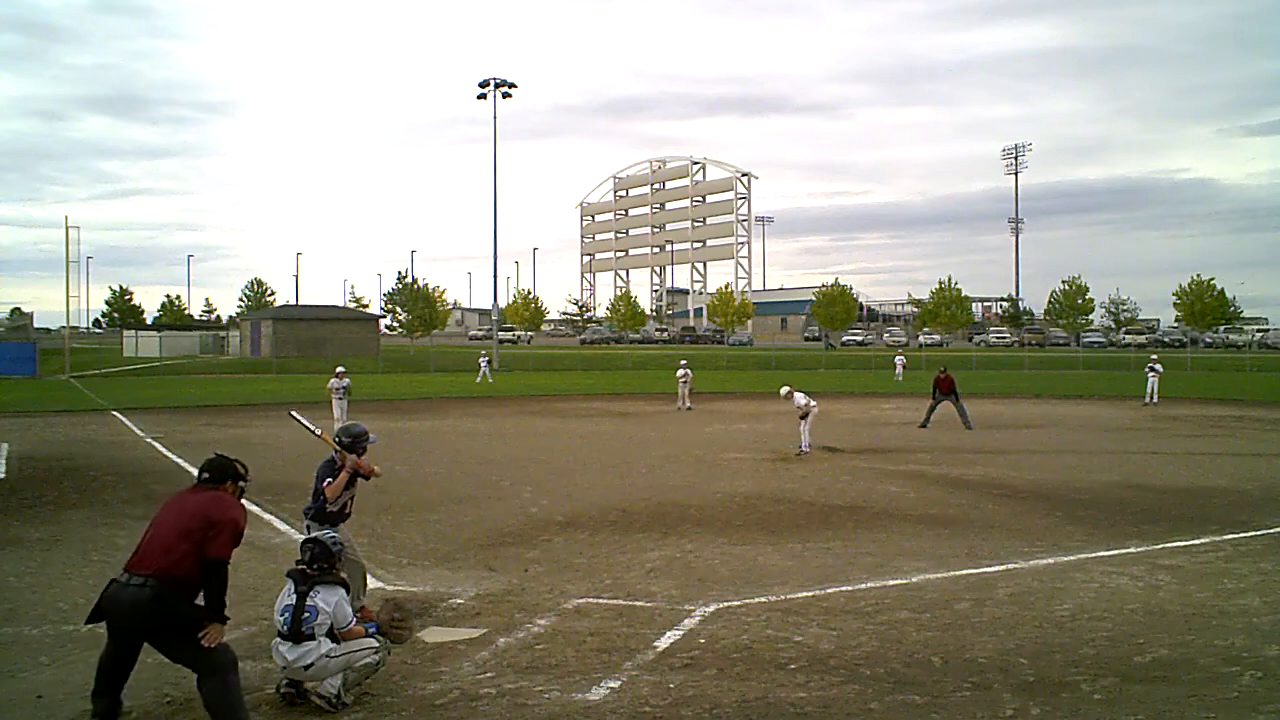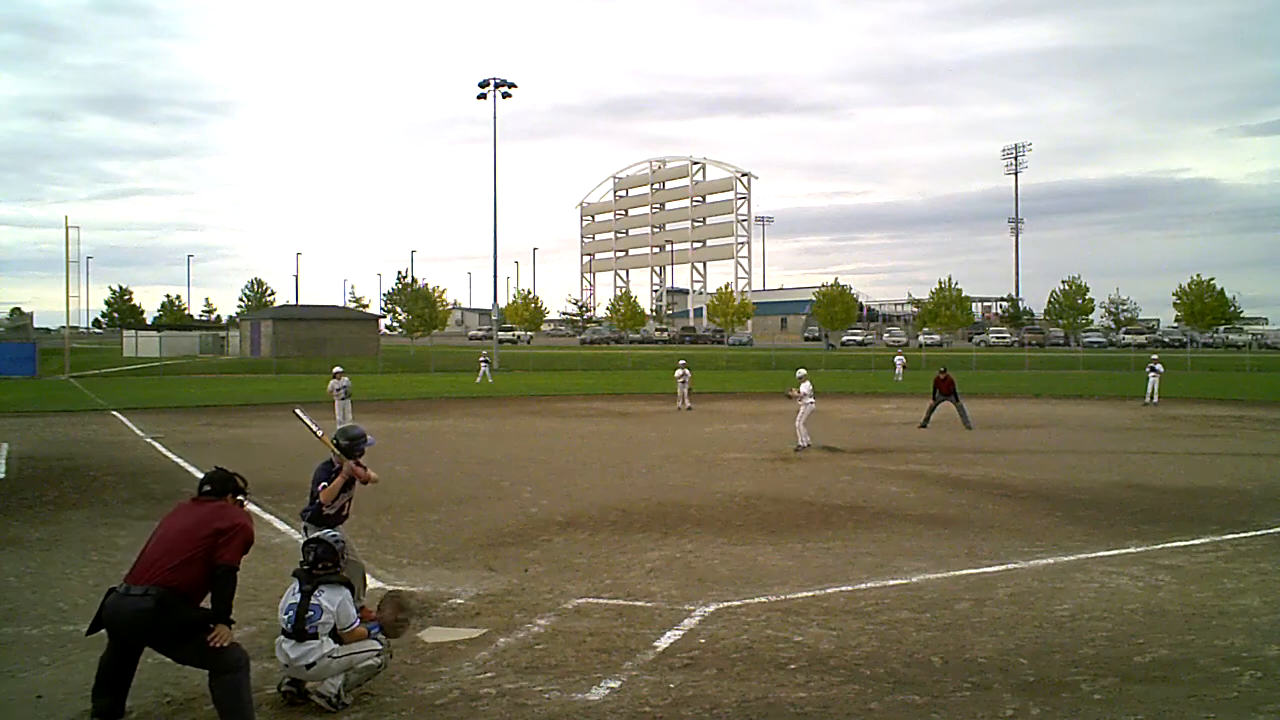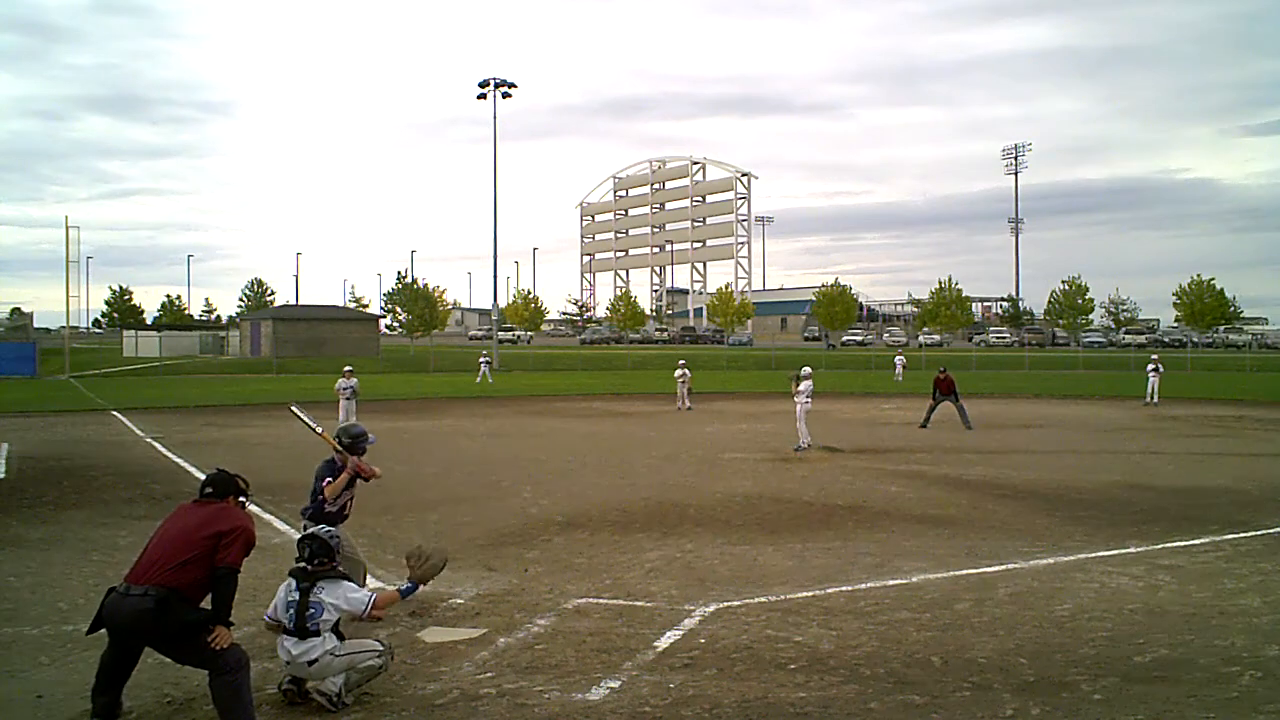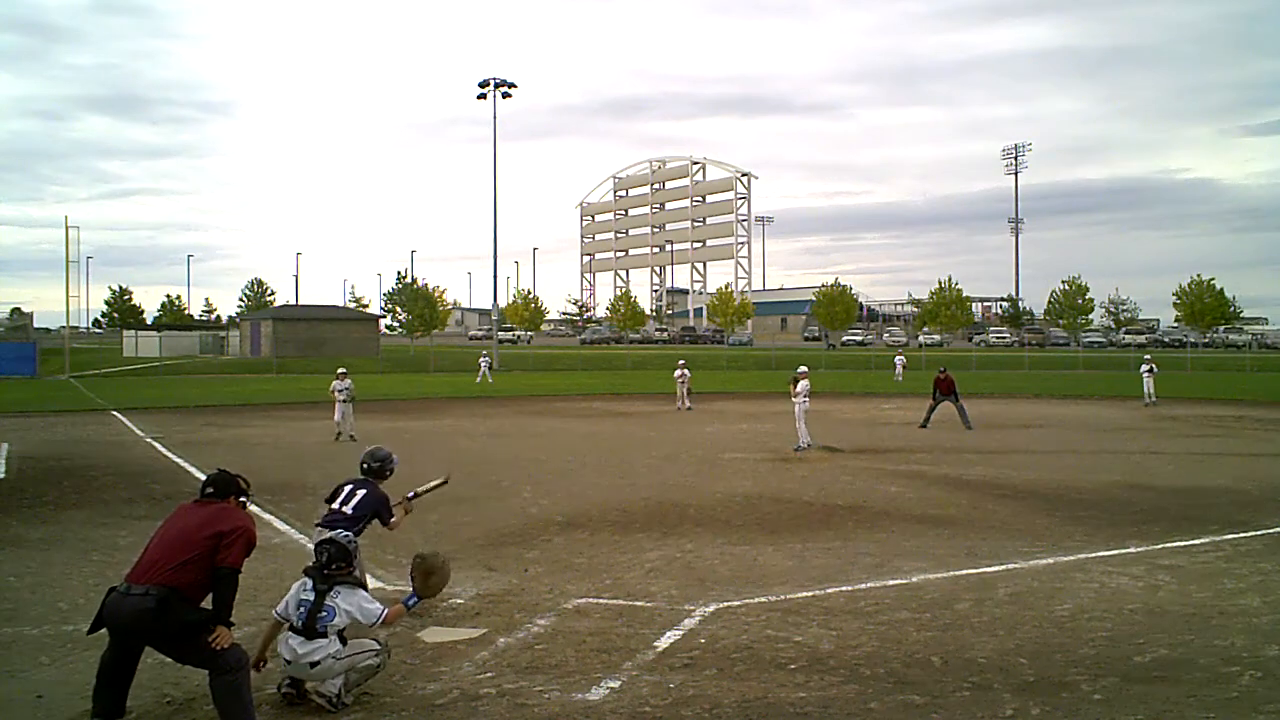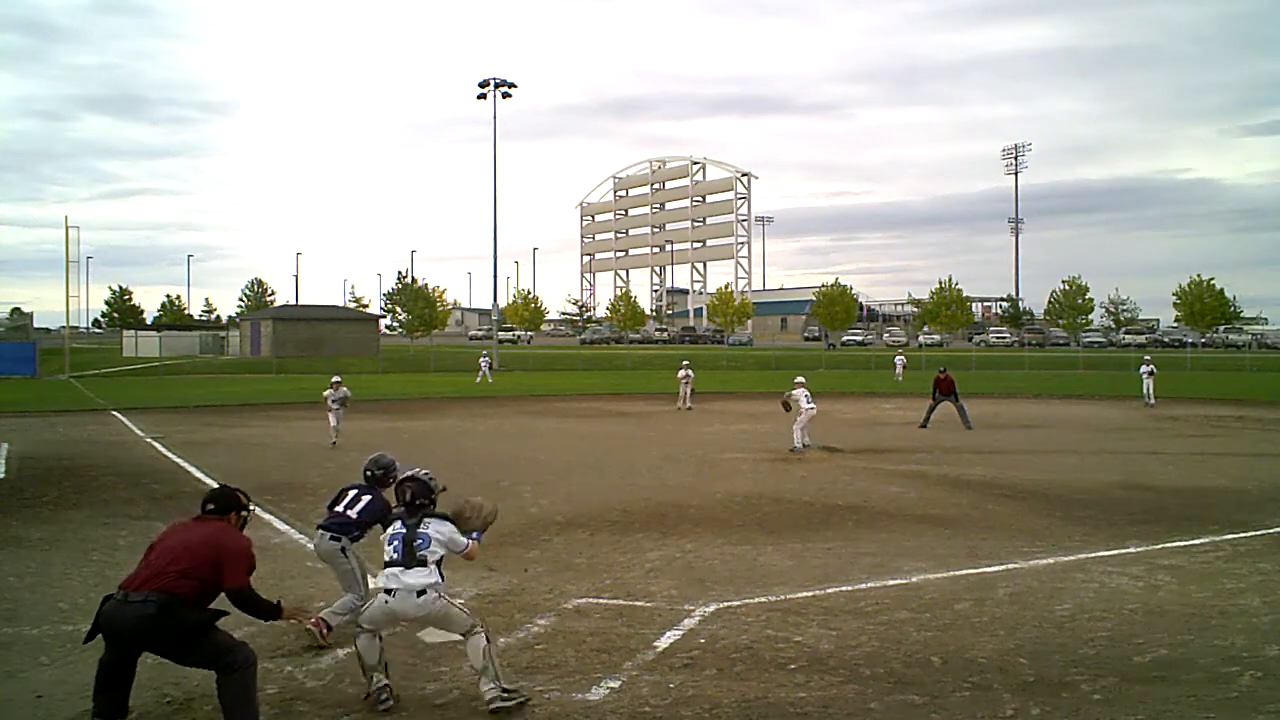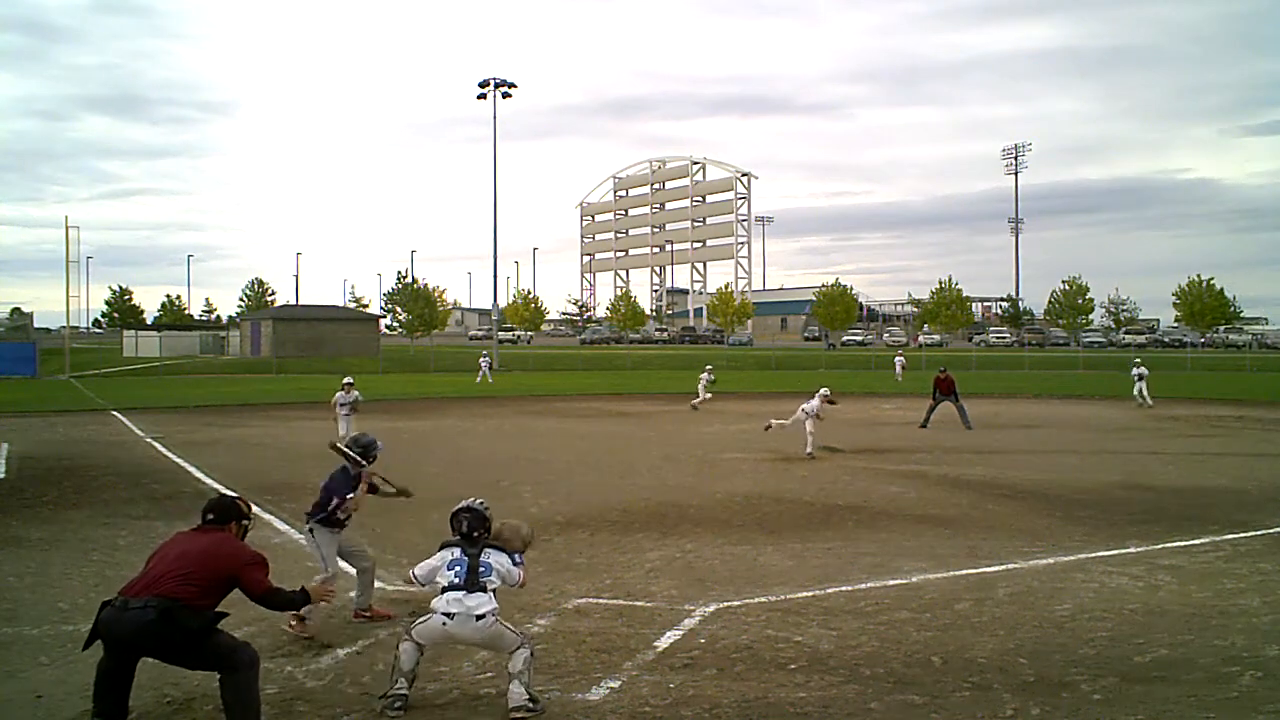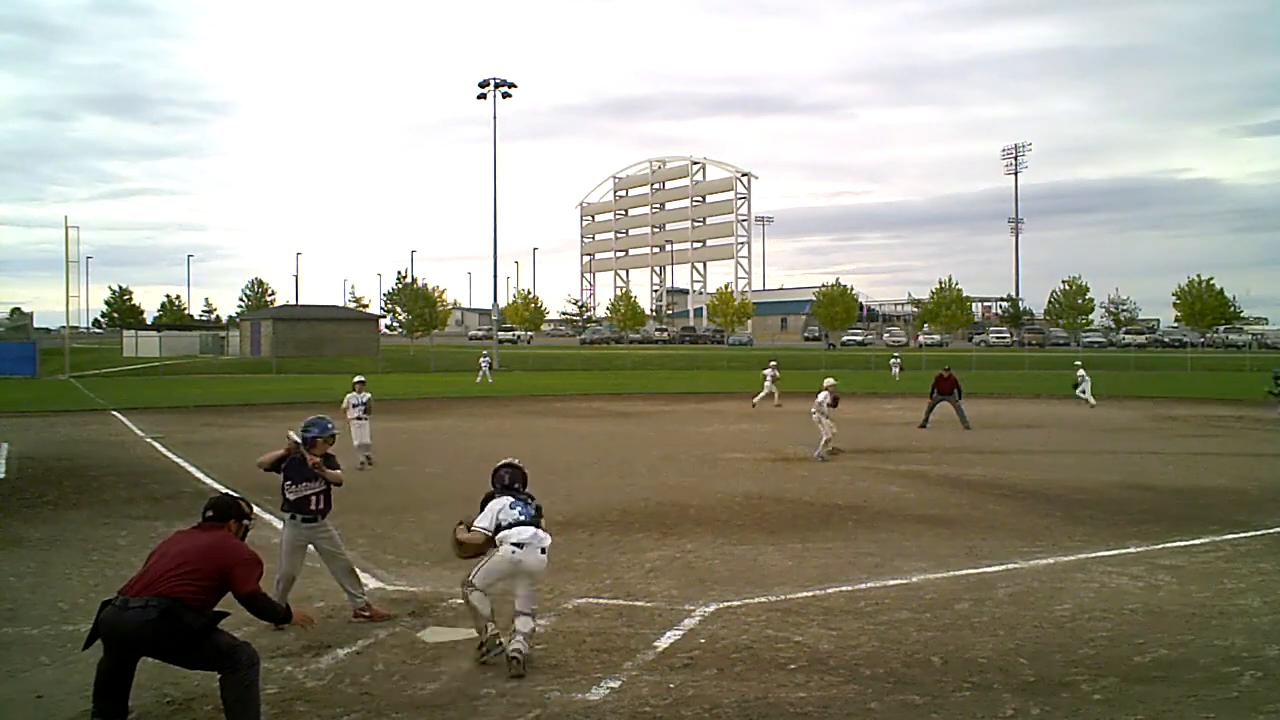
dt=0.7s
person 1, frame 1
left shoulder: (178, 500)
right shoulder: (230, 508)
right elbow: (216, 566)
right wrist: (216, 618)
left hip: (118, 596)
right hip: (155, 604)
left knee: (119, 653)
right knee: (219, 663)
person 1, frame 2
left shoulder: (180, 510)
right shoulder: (236, 519)
right elbow: (225, 573)
right wrist: (222, 621)
left hip: (117, 605)
right hip: (156, 611)
left knee: (121, 651)
right knee: (232, 661)
person 1, frame 3
left shoulder: (182, 511)
right shoulder: (238, 521)
right elbow: (226, 575)
right wrist: (221, 622)
left hip: (117, 604)
right hip: (156, 610)
left knee: (121, 651)
right knee: (231, 661)
person 1, frame 4
left shoulder: (183, 512)
right shoulder: (239, 521)
right elbow: (226, 575)
right wrist: (222, 622)
left hip: (117, 603)
right hip: (157, 609)
left knee: (121, 653)
right knee: (231, 661)
person 1, frame 5
left shoulder: (175, 529)
right shoulder: (233, 540)
right elbow: (240, 595)
right wrist: (278, 611)
left hip: (114, 612)
right hip: (158, 617)
left knee: (119, 653)
right knee: (239, 660)
person 1, frame 6
left shoulder: (176, 540)
right shoulder: (236, 551)
right elbow: (267, 596)
right wrist: (305, 596)
left hip: (114, 618)
right hip: (155, 623)
left knee: (119, 654)
right knee: (242, 660)
person 1, frame 7
left shoulder: (175, 539)
right shoulder: (236, 549)
right elbow: (253, 599)
right wrist: (286, 615)
left hip: (114, 617)
right hip: (157, 622)
left knee: (118, 654)
right knee: (241, 660)
person 2, frame 1
left shoulder: (292, 584)
right shoulder: (334, 592)
right elbow: (348, 635)
right wrist: (373, 629)
left hip: (283, 663)
right hip: (312, 664)
right knee: (379, 647)
left ankle: (292, 683)
right ankle: (331, 689)
person 2, frame 2
left shoulder: (296, 585)
right shoulder: (339, 592)
left elbow: (288, 623)
right elbow: (350, 636)
right wrist: (377, 628)
left hip: (286, 661)
right hip: (315, 664)
right knee: (381, 649)
left ankle: (293, 682)
right ankle: (332, 690)
person 2, frame 3
left shoulder: (290, 584)
right shoulder: (338, 588)
left elbow: (270, 624)
right elbow: (377, 604)
right wrist: (412, 584)
left hip: (289, 661)
right hip: (319, 662)
right knee: (382, 653)
left ankle: (294, 680)
right ankle: (332, 689)
person 2, frame 4
left shoulder: (303, 584)
right shoulder: (353, 594)
left elbow: (277, 621)
right elbow: (387, 618)
left wrist: (260, 653)
right wrist: (416, 596)
left hip: (290, 661)
right hip: (321, 664)
right knee: (379, 652)
left ankle: (293, 681)
right ankle: (331, 690)
person 2, frame 5
left shoulder: (395, 528)
right shoulder: (441, 525)
right elbow: (470, 553)
right wrist: (475, 534)
left hip: (392, 597)
right hip: (426, 597)
left knee: (366, 629)
right knee: (474, 630)
left ankle: (380, 688)
right ankle: (494, 692)
person 2, frame 6
left shoulder: (445, 554)
right shoulder: (498, 556)
left elbow: (412, 578)
right elbow: (520, 581)
left wrist: (438, 574)
right wrist: (517, 556)
left hip: (445, 622)
right hip: (482, 624)
left knee: (411, 638)
right knee: (521, 646)
left ankle: (397, 697)
right ankle: (520, 700)
person 2, frame 7
left shoulder: (496, 503)
right shoulder: (531, 503)
left elbow: (477, 538)
left wrist: (461, 536)
left hip: (511, 552)
right hip: (538, 556)
left knee: (472, 586)
right knee: (524, 610)
left ankle: (490, 637)
right ankle: (518, 651)
person 3, frame 1
left shoulder: (354, 462)
right shoulder: (327, 468)
left elbow: (378, 473)
right elbow: (331, 495)
left wrist: (369, 469)
right wrist: (348, 469)
left hip: (337, 526)
right hip: (318, 527)
left knee: (356, 566)
left ankle: (358, 606)
person 3, frame 2
left shoulder: (352, 465)
right shoulder: (324, 470)
left elbow: (375, 478)
right elbow: (325, 498)
left wrist: (365, 475)
right wrist: (344, 474)
left hip: (335, 527)
right hip: (316, 528)
left knee: (355, 565)
left ankle: (357, 606)
person 3, frame 3
left shoulder: (353, 463)
right shoulder: (327, 468)
left elbow: (376, 473)
right elbow: (329, 493)
left wrist: (368, 469)
right wrist: (349, 470)
left hip: (335, 527)
right hip: (316, 527)
left knee: (357, 565)
person 3, frame 4
left shoulder: (349, 484)
right shoulder: (379, 496)
left elbow: (328, 504)
right elbow: (391, 525)
right wrist: (405, 510)
left hip: (321, 533)
left knee: (356, 564)
person 3, frame 5
left shoulder: (351, 488)
right shoulder: (381, 503)
left elbow: (330, 510)
left hip: (320, 539)
right hip: (337, 545)
left knee: (359, 569)
right knee: (355, 594)
left ankle: (362, 609)
right ankle: (321, 623)
person 3, frame 6
left shoulder: (357, 475)
right shoulder: (343, 478)
left elbow: (374, 492)
right elbow: (350, 506)
right wrist: (364, 484)
left hip: (336, 531)
right hip: (320, 530)
left knee: (367, 563)
right knee: (329, 573)
left ankle: (363, 608)
right ankle: (299, 617)
person 3, frame 7
left shoulder: (327, 460)
right shoulder: (289, 459)
left elbow: (339, 480)
right elbow: (260, 463)
left wrist: (322, 470)
right wrist: (284, 450)
left hip: (321, 525)
right hip: (294, 525)
left knee: (344, 565)
right knee: (287, 572)
left ankle: (362, 607)
